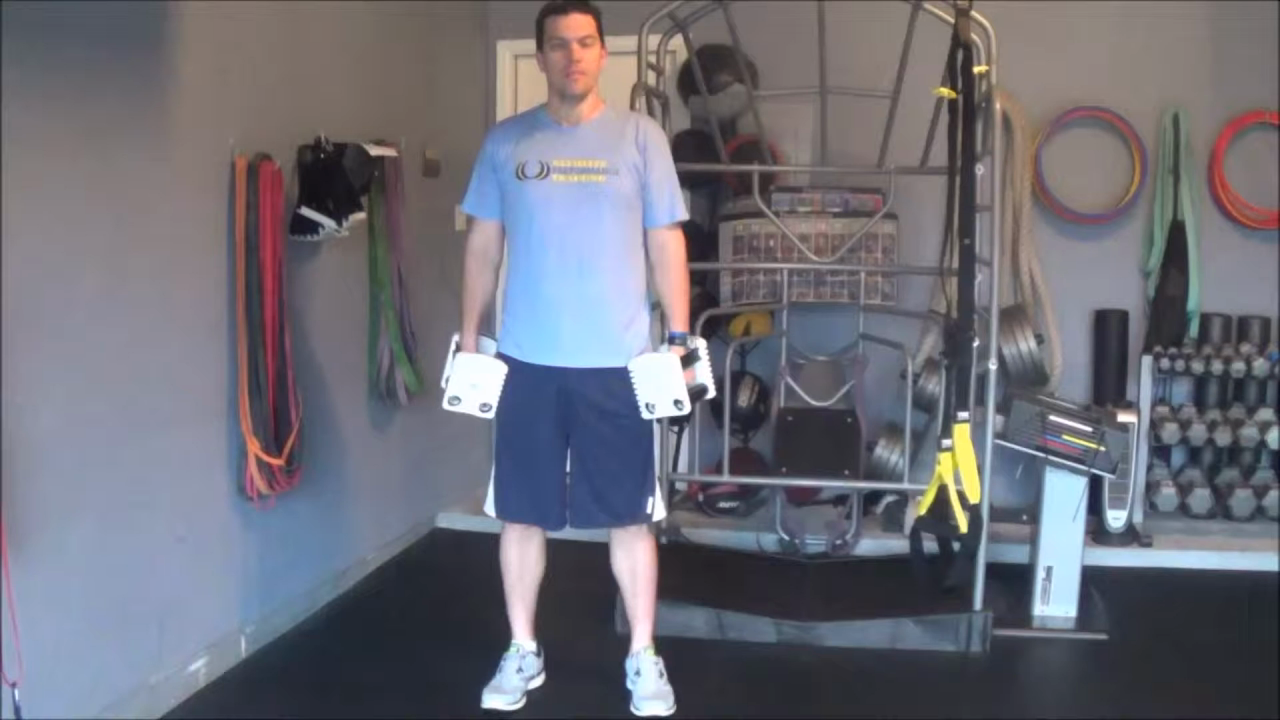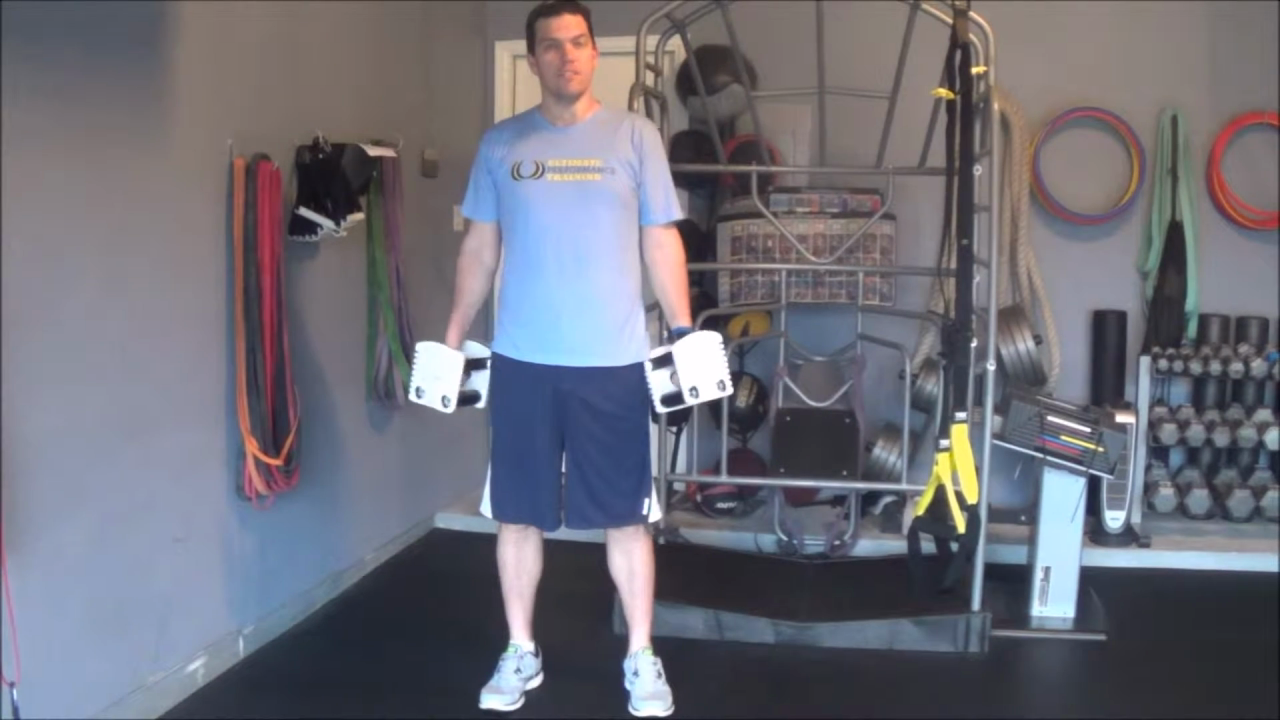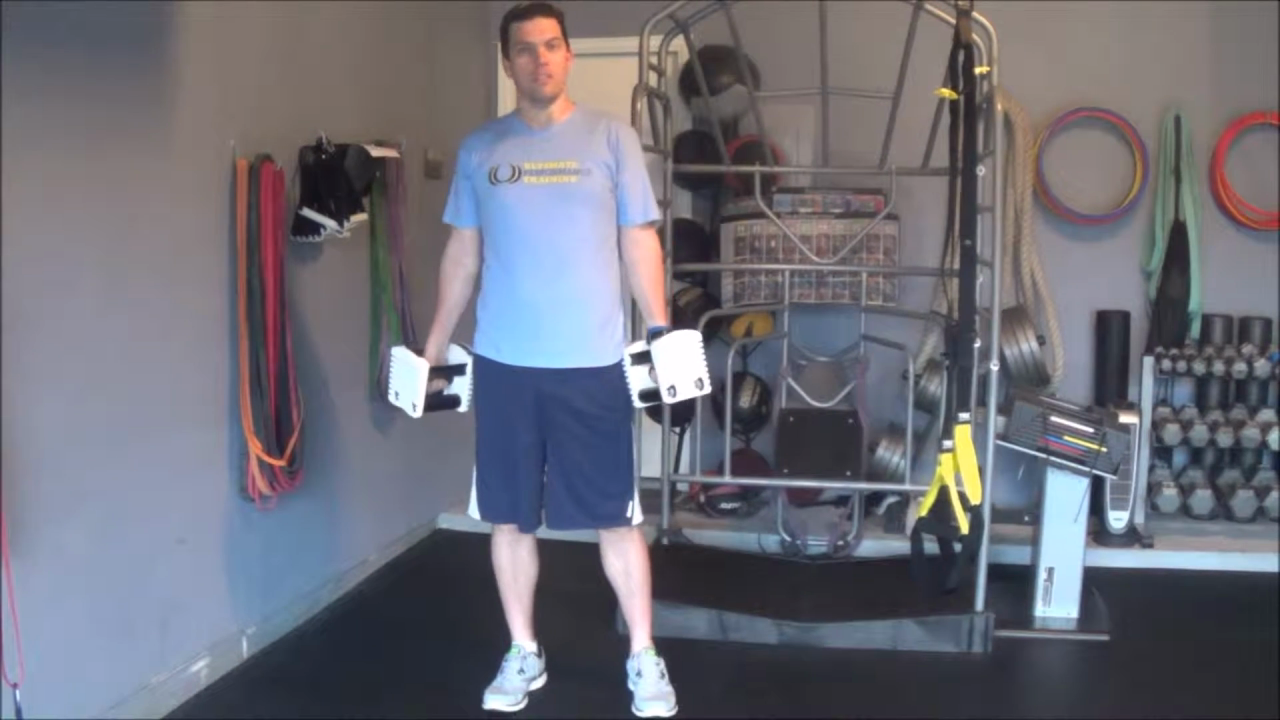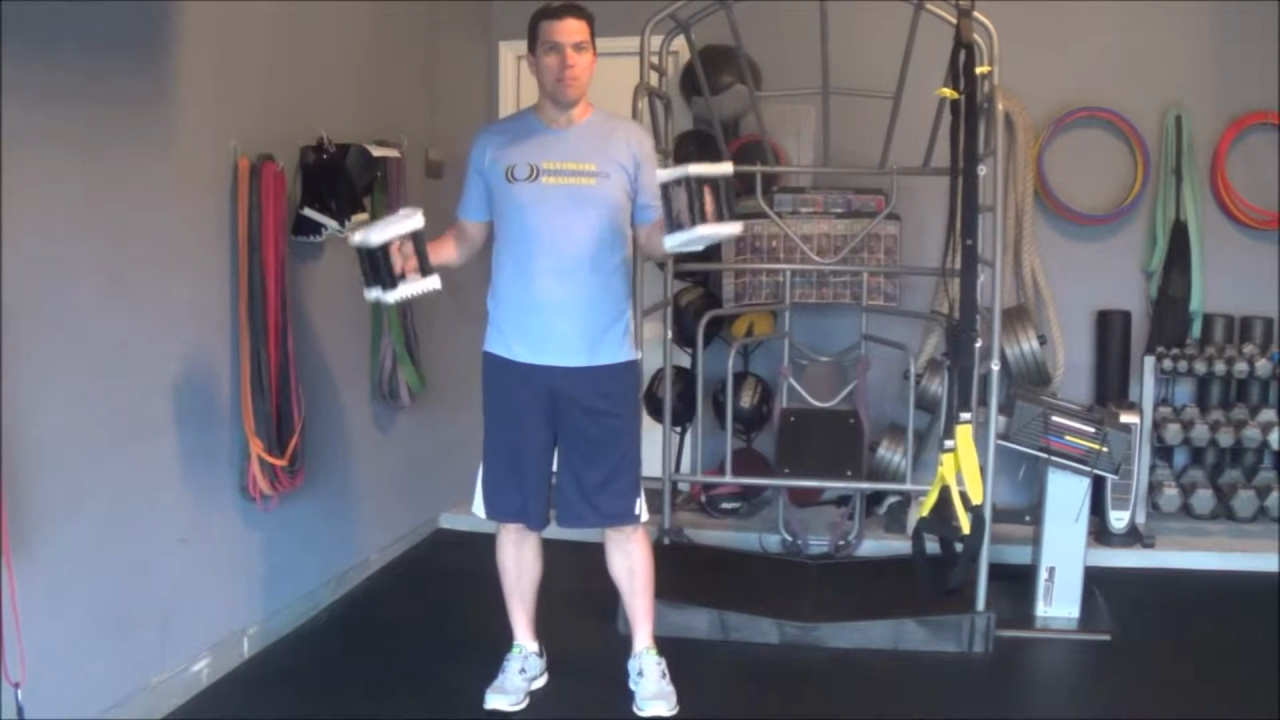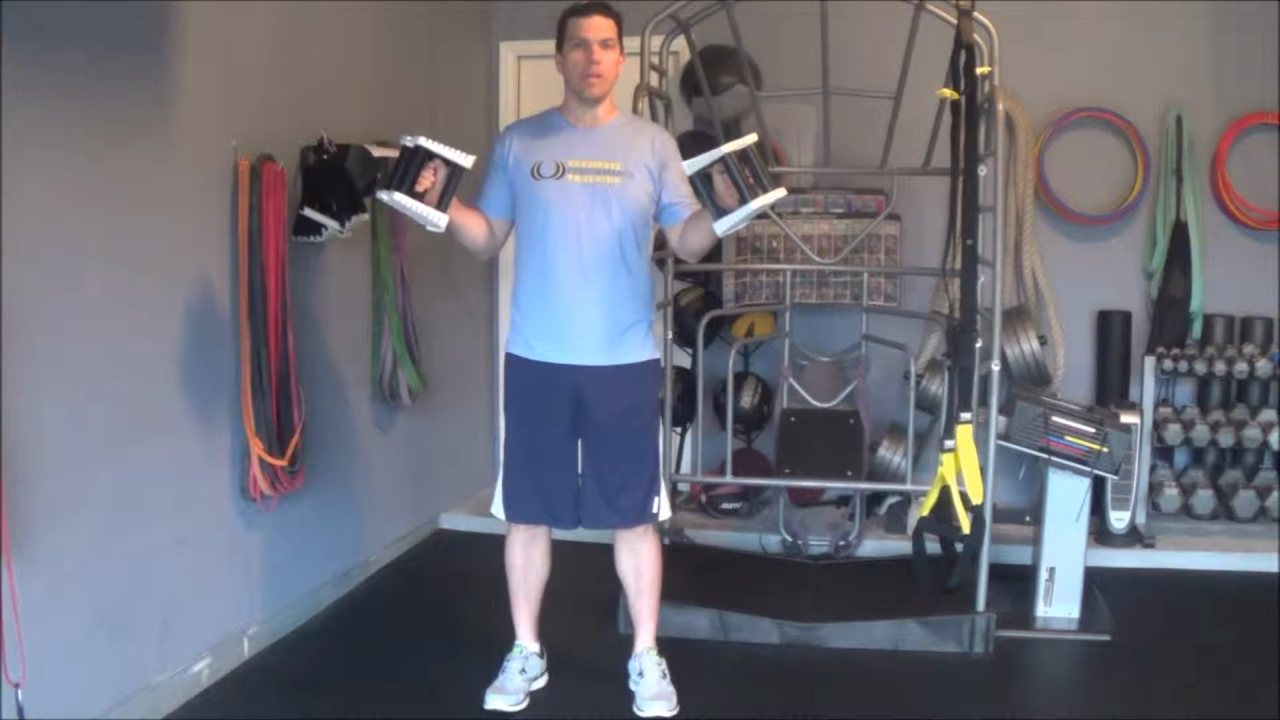
dt=0.7s
person 1, frame 1
left shoulder: (640, 136)
right shoulder: (505, 141)
left elbow: (665, 243)
right elbow: (483, 244)
left wrist: (679, 339)
right wrist: (468, 337)
left hip: (617, 362)
right hip: (526, 361)
left knee: (629, 515)
right knee: (521, 513)
left ankle: (643, 658)
right ankle: (523, 652)
person 1, frame 2
left shoulder: (635, 136)
right shoulder: (501, 143)
left elbow: (661, 240)
right elbow: (480, 246)
left wrist: (684, 333)
right wrist: (452, 336)
left hip: (612, 362)
right hip: (521, 360)
left knee: (625, 516)
right knee: (517, 514)
left ankle: (641, 657)
right ankle: (520, 652)
person 1, frame 3
left shoulder: (611, 137)
right shoulder: (479, 149)
left elbow: (639, 241)
right elbow: (463, 253)
left wrist: (660, 333)
right wrist: (433, 345)
left hip: (593, 363)
right hip: (504, 363)
left knee: (615, 515)
right knee: (509, 516)
left ankle: (643, 657)
right ankle: (523, 654)
person 1, frame 4
left shoulder: (628, 140)
right shoulder: (494, 144)
left elbow: (654, 239)
right elbow: (468, 236)
right wrist: (420, 255)
left hip: (603, 362)
right hip: (515, 360)
left knee: (621, 514)
right knee: (514, 513)
left ankle: (645, 657)
right ankle: (525, 653)
person 1, frame 5
left shoulder: (652, 144)
right shoulder: (518, 142)
left elbow: (687, 243)
right elbow: (488, 239)
right wrist: (441, 204)
left hip: (625, 361)
right hip: (536, 359)
left knee: (634, 515)
right knee: (527, 513)
left ankle: (646, 658)
right ankle: (526, 652)
